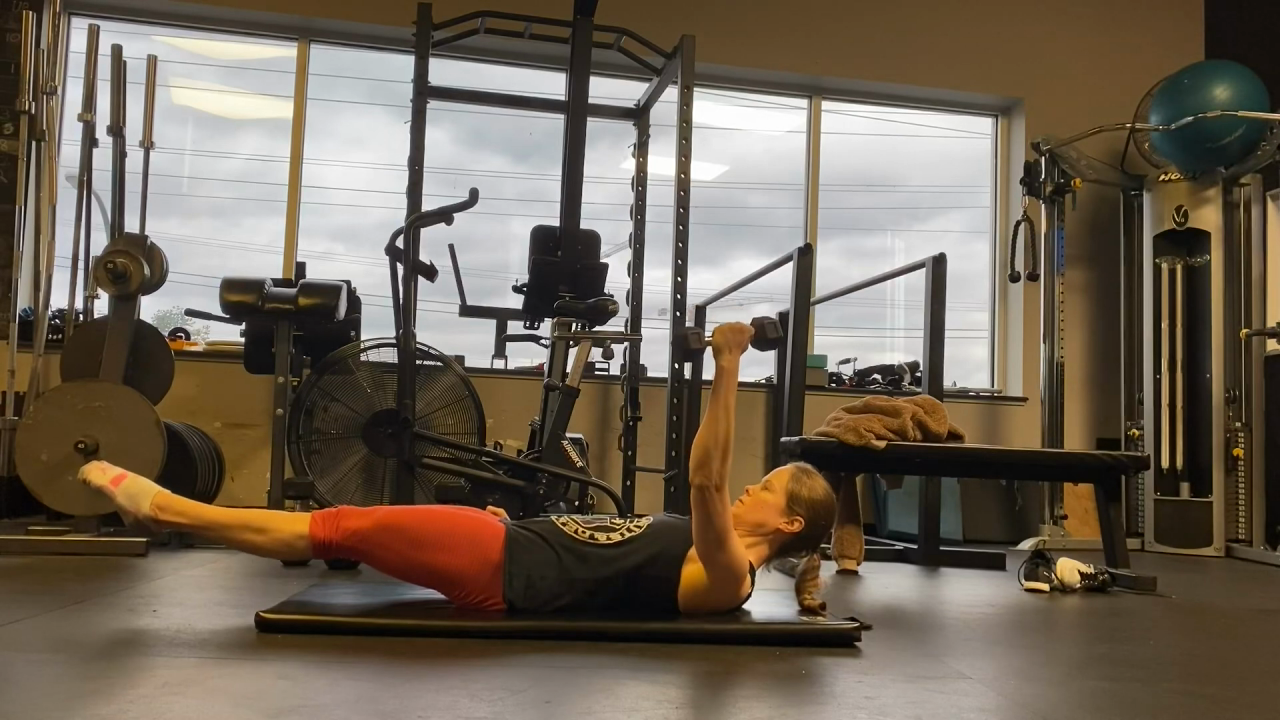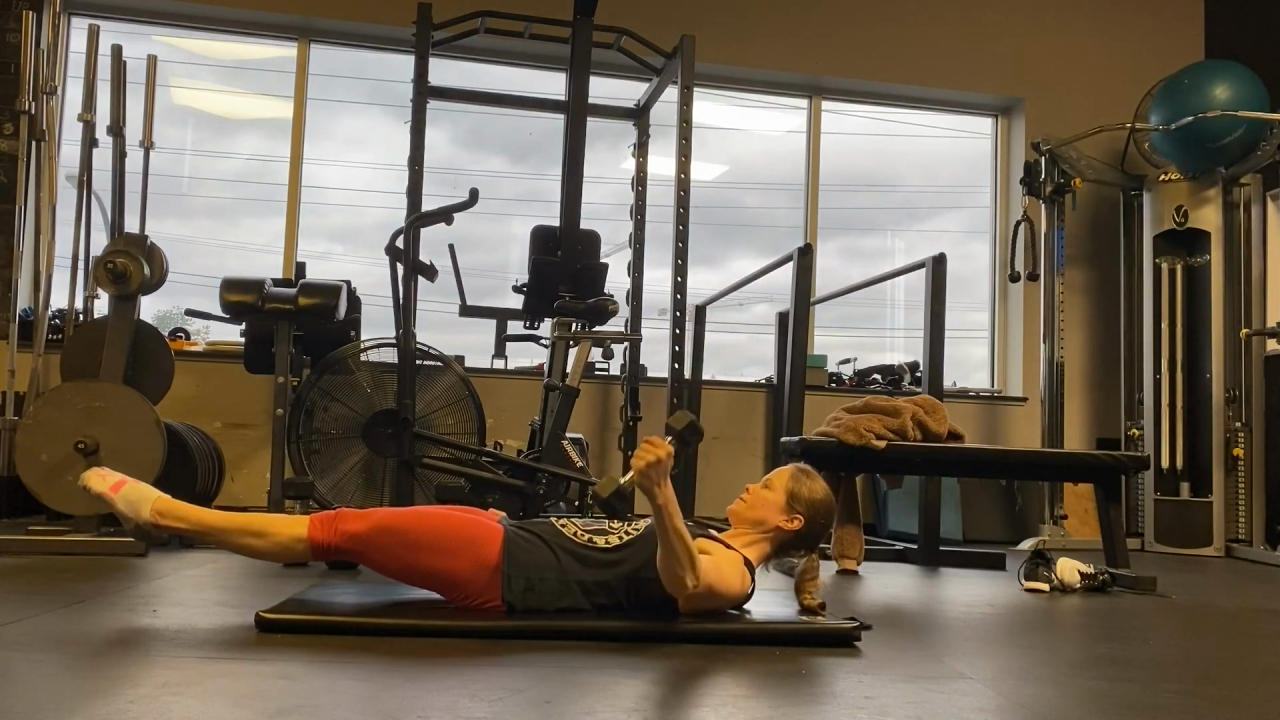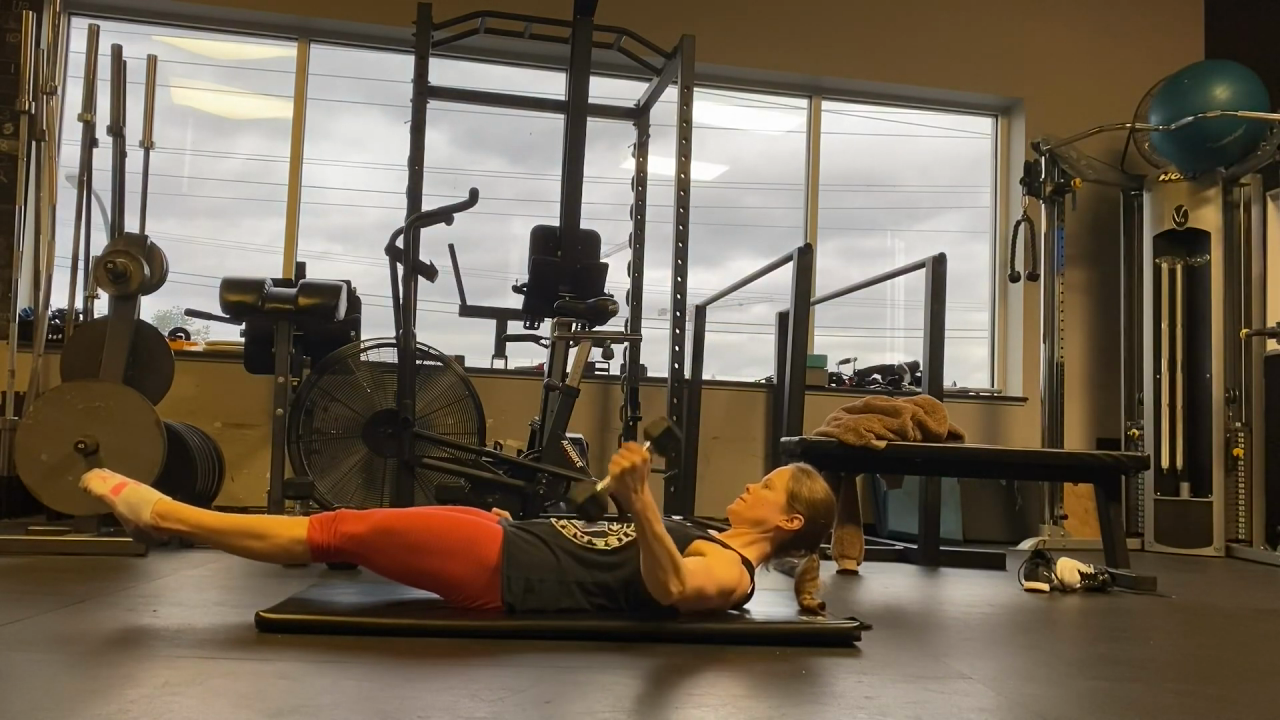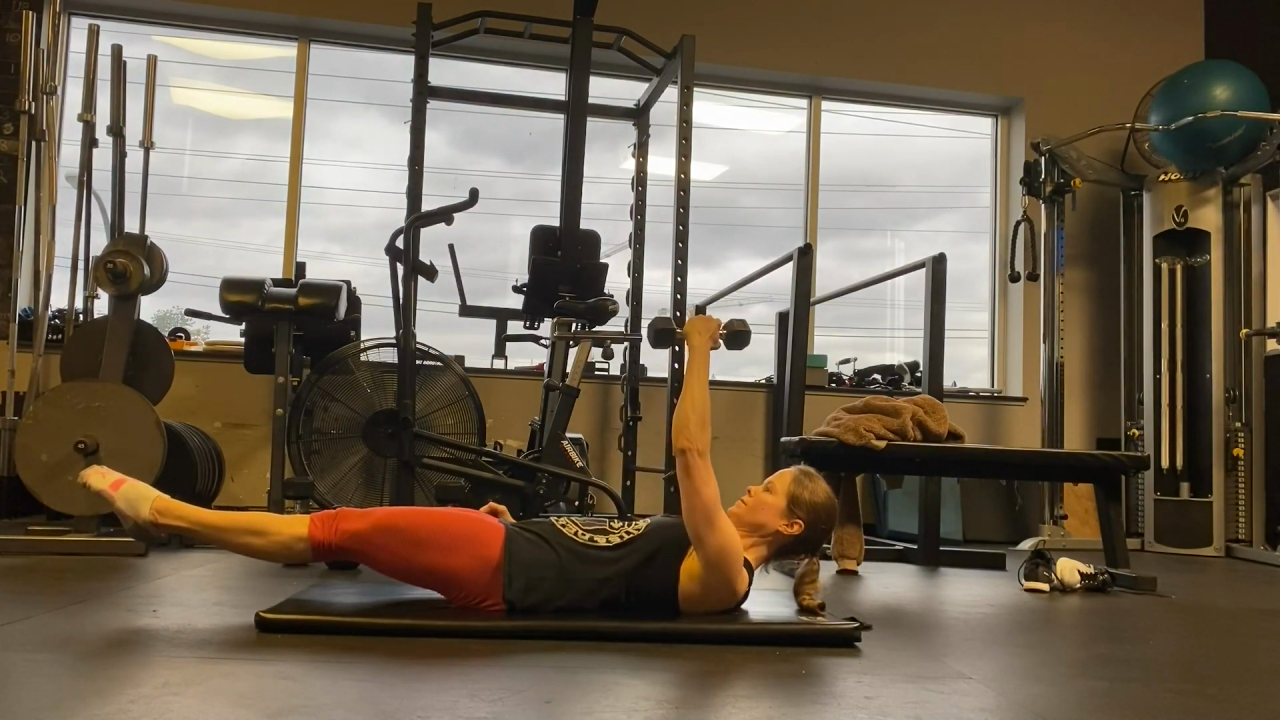
dt=1s
person 1, frame 1
left shoulder: (726, 575)
right shoulder: (700, 551)
left elbow: (707, 481)
left wrist: (726, 371)
right wrist: (516, 524)
left hip: (502, 572)
right hip: (511, 545)
left knee: (337, 529)
right knee: (340, 528)
left ankle: (164, 507)
right ankle: (166, 508)
person 1, frame 2
left shoulder: (732, 575)
right shoulder: (716, 544)
left elbow: (682, 583)
left wrist: (659, 492)
left hip: (503, 570)
right hip: (510, 543)
left knee: (339, 531)
right knee: (340, 531)
left ankle: (163, 510)
right ankle: (164, 510)
person 1, frame 3
left shoulder: (730, 574)
right shoulder: (713, 544)
left elbow: (669, 588)
left wrist: (637, 495)
right wrist: (516, 522)
left hip: (504, 572)
right hip: (513, 543)
left knee: (339, 530)
right knee: (343, 529)
left ankle: (164, 512)
right ankle: (164, 514)
person 1, frame 4
left shoulder: (724, 572)
right shoulder: (705, 553)
left elbow: (691, 453)
left wrist: (699, 352)
right wrist: (518, 523)
left hip: (503, 572)
right hip: (513, 550)
left knee: (339, 531)
right knee: (341, 530)
left ankle: (165, 510)
right ankle: (165, 512)
